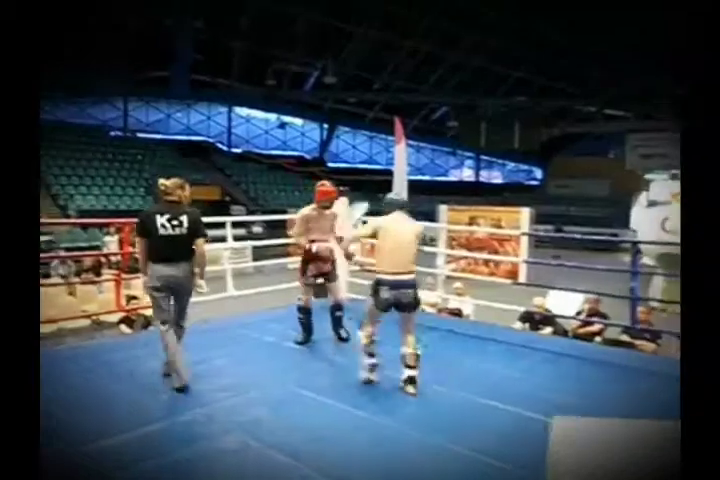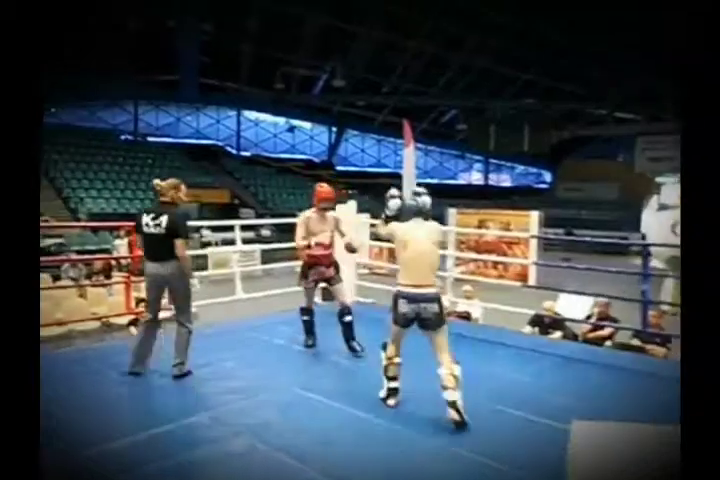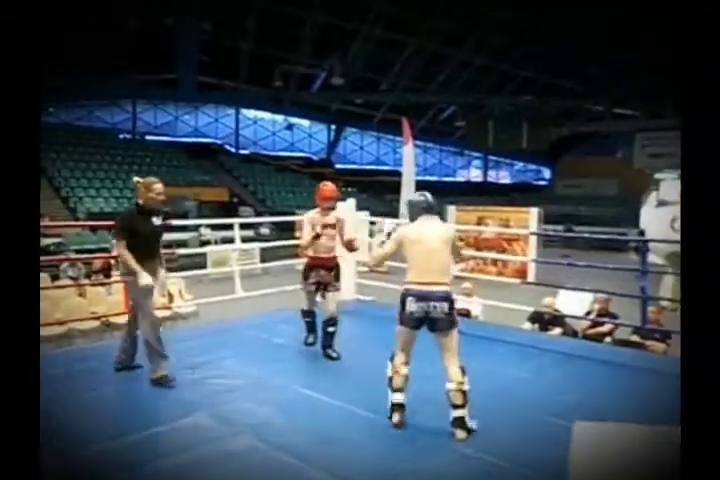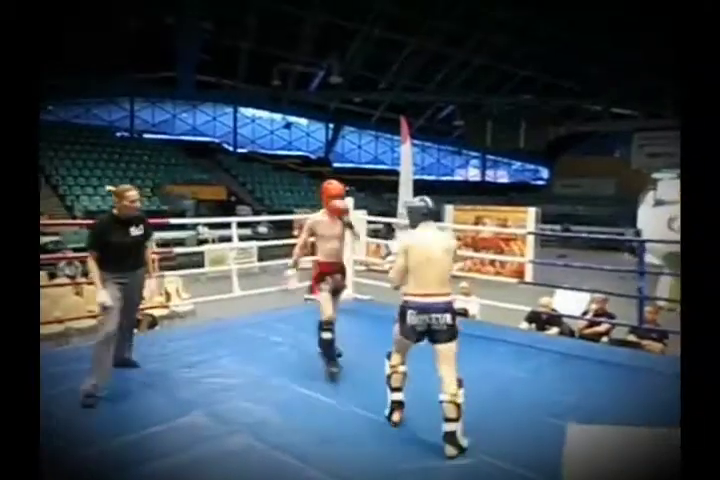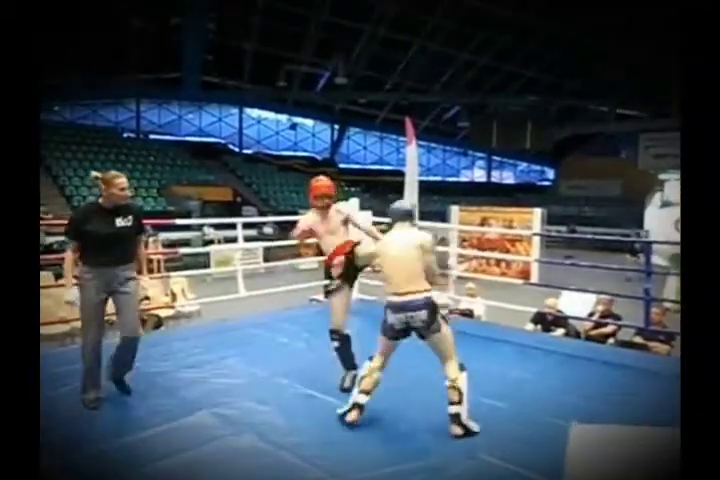
dt=0.3s
person 1, frame 1
left shoulder: (380, 221)
right shoulder: (417, 227)
left elbow: (354, 235)
left hip: (384, 284)
right hip: (408, 285)
left knee: (369, 326)
right knee: (408, 332)
left ankle: (369, 370)
right ankle: (409, 380)
person 1, frame 2
left shoulder: (397, 229)
right shoulder: (436, 229)
left elbow: (380, 230)
left wrist: (390, 212)
right wrist: (426, 211)
left hip: (405, 297)
right hip: (430, 298)
left knee: (392, 345)
right knee: (444, 356)
left ankle: (391, 392)
right ankle: (454, 407)
person 1, frame 3
left shoulder: (404, 232)
right shoulder: (447, 229)
left elbow: (376, 259)
right elbow: (457, 259)
left wrist: (381, 241)
left hip: (413, 298)
right hip: (441, 299)
left knee: (401, 355)
right knee: (453, 363)
left ankle: (397, 410)
right ankle: (460, 423)
person 1, frame 4
left shoulder: (406, 240)
right shoulder: (449, 240)
left elbow: (395, 282)
left wrist: (393, 262)
left hip: (413, 309)
right hip: (442, 310)
left knee: (397, 354)
right knee: (448, 375)
left ankle: (396, 408)
right ankle: (452, 438)
person 1, frame 5
left shoulder: (382, 243)
right shoulder: (422, 237)
right elbow: (433, 276)
left hip: (395, 309)
right hip: (422, 306)
left knee: (380, 360)
right knee: (451, 363)
left ankle: (354, 410)
right ankle: (458, 421)
person 2, frame 1
left shoulder: (148, 215)
right shoulder: (192, 215)
left elbow: (142, 250)
right elbow: (200, 251)
left wrist: (144, 274)
right wrist: (200, 276)
left hip: (158, 273)
right hip: (184, 272)
left knee: (165, 325)
right knee: (178, 320)
left ankle: (179, 376)
right ankle: (170, 367)
person 2, frame 2
left shoulder: (144, 215)
right shoulder: (176, 217)
left elbow: (142, 244)
right elbow: (181, 252)
right wrist: (190, 275)
left hip: (152, 269)
right hip: (174, 270)
left knee: (151, 318)
right knee: (183, 319)
left ankle: (137, 365)
right ankle: (179, 366)
person 2, frame 3
left shoulder: (156, 212)
right shoulder: (129, 216)
right elbow: (121, 249)
left wrist: (160, 267)
right wrist: (141, 273)
left hip: (151, 268)
right hip: (137, 271)
left knee: (137, 316)
right knee: (149, 318)
left ankle: (124, 360)
right ankle: (159, 371)
person 2, frame 4
left shoulder: (140, 220)
right shoulder: (102, 224)
right elbow: (92, 259)
left wrist: (152, 276)
right wrist: (100, 289)
left hip: (135, 278)
right hip: (112, 280)
left knee: (128, 322)
right knee: (108, 329)
left ankle: (122, 356)
right ankle: (92, 388)
person 2, frame 5
left shoulder: (132, 211)
right shoulder: (84, 214)
left elbow: (139, 246)
right elbow: (72, 251)
left wrist: (144, 275)
right wrist: (69, 286)
left hip: (125, 276)
right hip: (93, 277)
left knee: (132, 333)
right knee: (92, 338)
left ankle: (118, 371)
right ankle: (91, 392)
person 3, frame 1
left shoulder: (332, 214)
right shoulder: (305, 214)
right elbow: (296, 239)
left wrist: (343, 247)
right wrist: (314, 248)
left hip: (327, 259)
right hip: (310, 260)
left knee: (336, 298)
right knee: (306, 300)
left ankle: (339, 328)
right ankle: (306, 332)
person 3, frame 2
left shoulder: (333, 218)
right shoulder: (305, 218)
left elbow: (342, 235)
right elbow: (298, 243)
left wrist: (348, 242)
right wrist: (314, 241)
left hip: (330, 262)
right hip: (312, 263)
left knee: (343, 302)
right knee: (308, 302)
left ankle: (351, 340)
right ankle: (310, 335)
person 3, frame 3
left shoulder: (339, 219)
right shoulder: (309, 218)
left elbow: (344, 241)
right elbow: (304, 244)
left wrist: (350, 244)
right wrist: (320, 230)
left hip: (332, 266)
right hip: (313, 266)
left knee: (332, 311)
right knee: (309, 306)
left ankle: (327, 346)
right ankle: (311, 332)
person 3, frame 4
left shoulder: (343, 217)
right shoulder: (314, 220)
left elbow: (355, 235)
right elbow: (301, 245)
left wrist: (346, 221)
right wrist: (292, 269)
left hip: (339, 269)
right hip: (322, 271)
left knee: (331, 314)
right knee: (327, 316)
left ankle: (327, 346)
right ankle: (330, 361)
person 3, frame 5
left shoulder: (341, 211)
right shoulder: (307, 218)
left elbow: (364, 228)
right elbow: (298, 235)
right wrist: (300, 233)
left hip: (352, 253)
right hip: (335, 265)
right knee: (338, 325)
right ankle: (350, 370)
